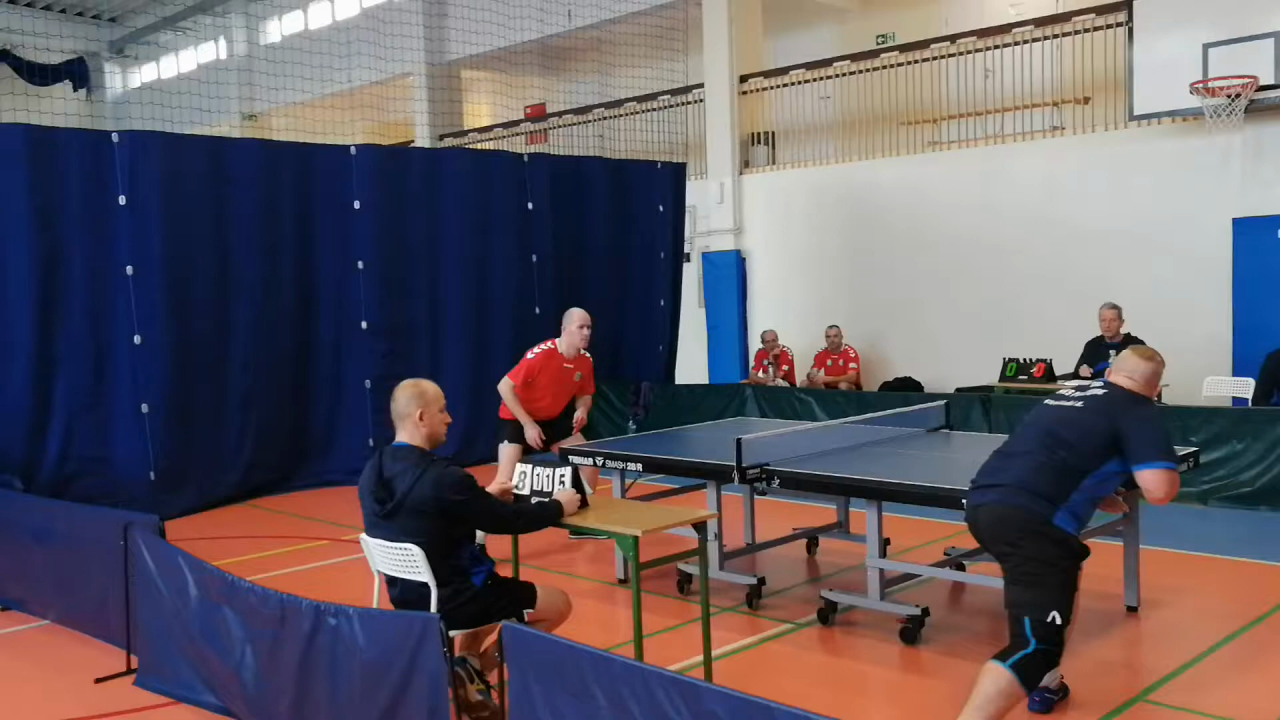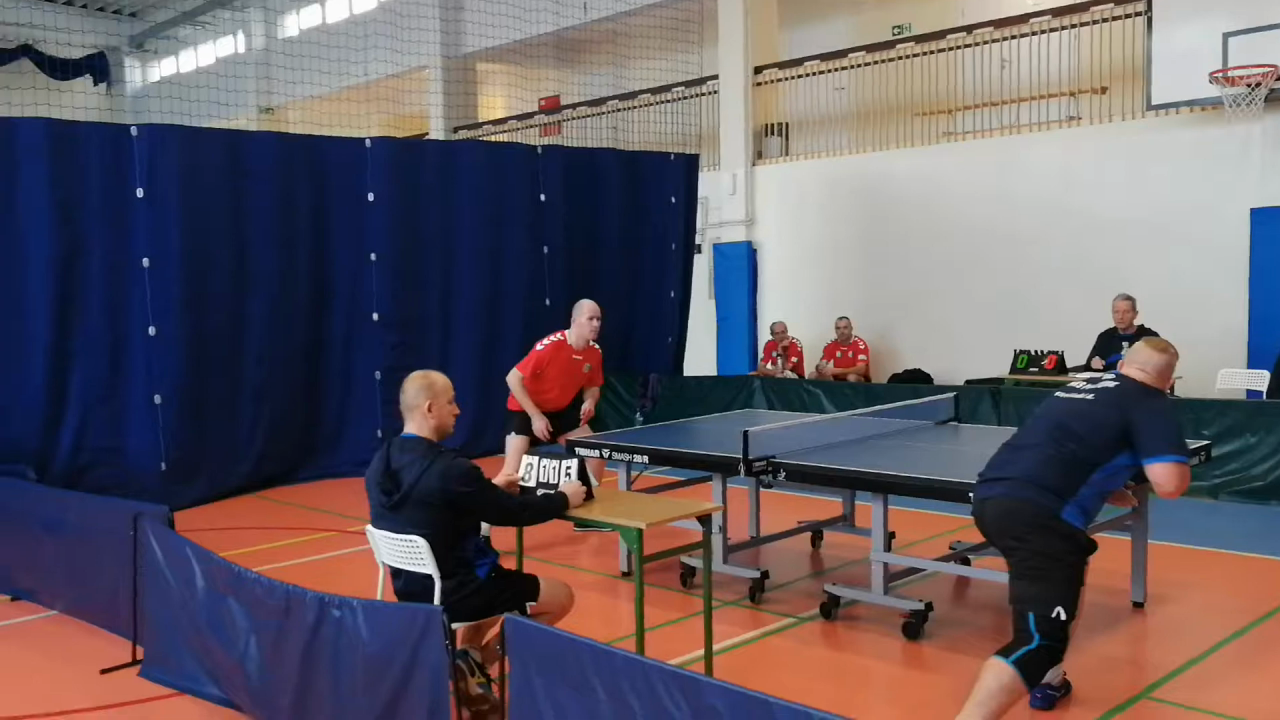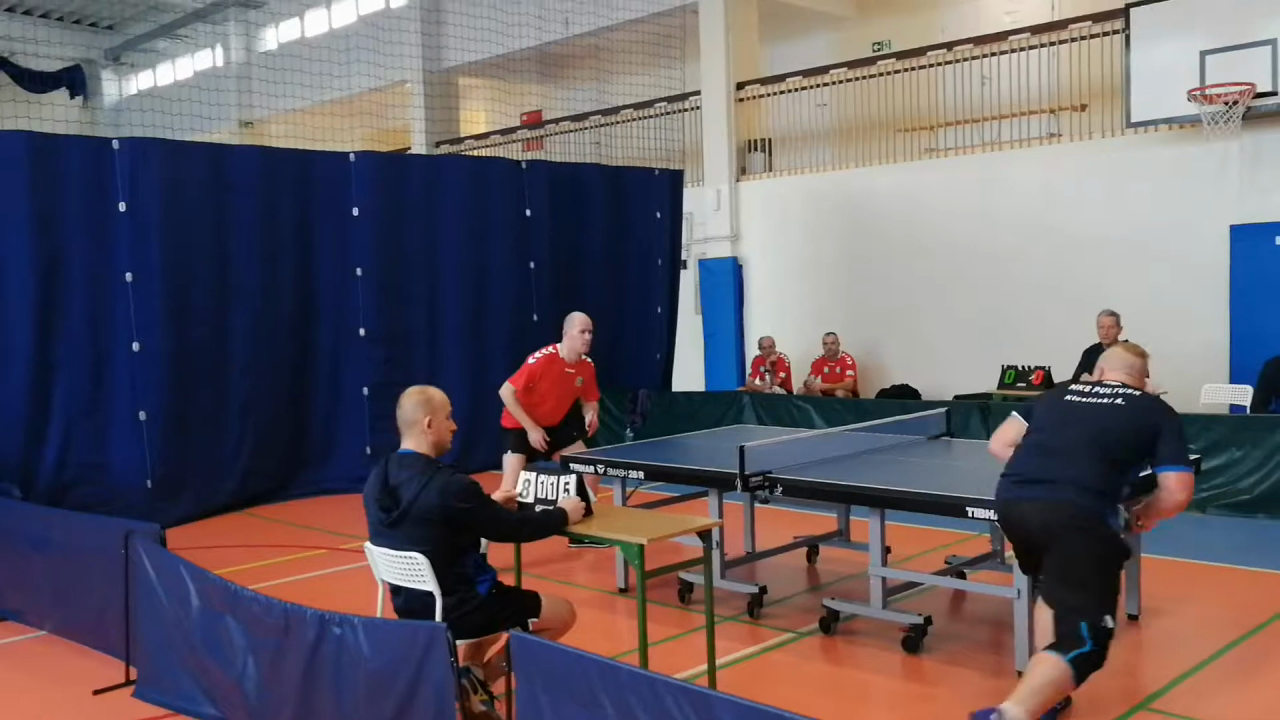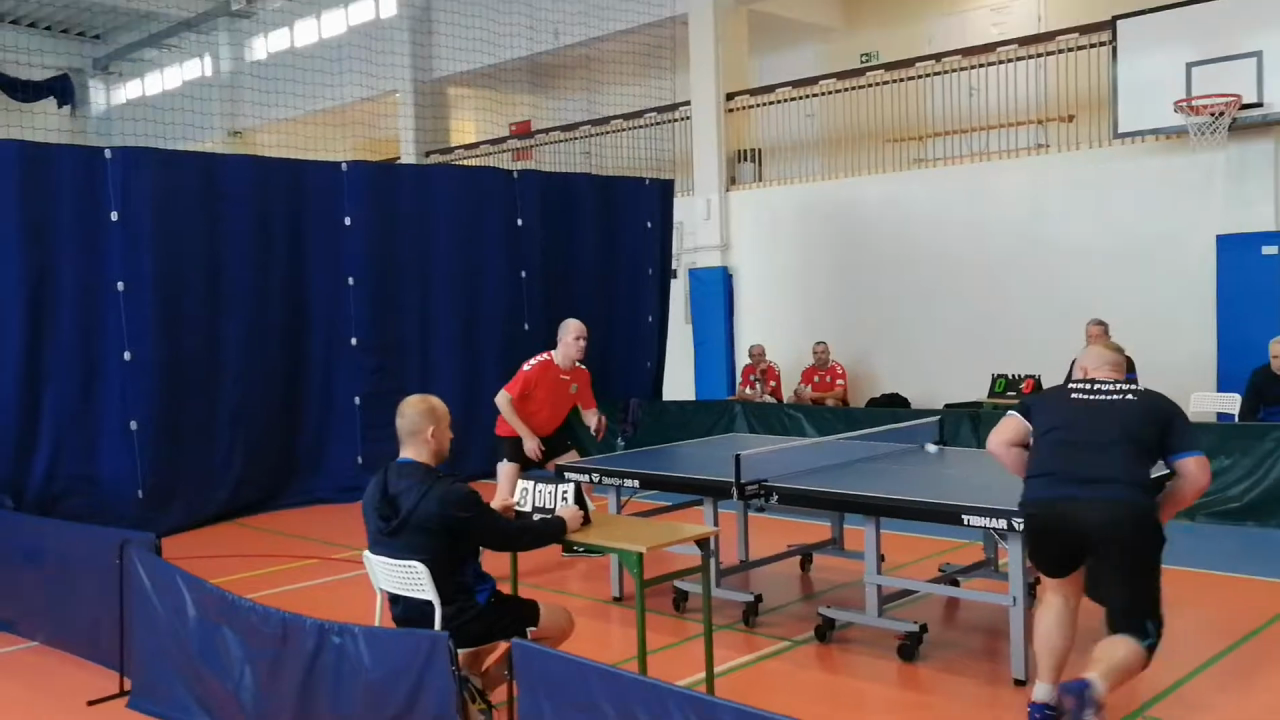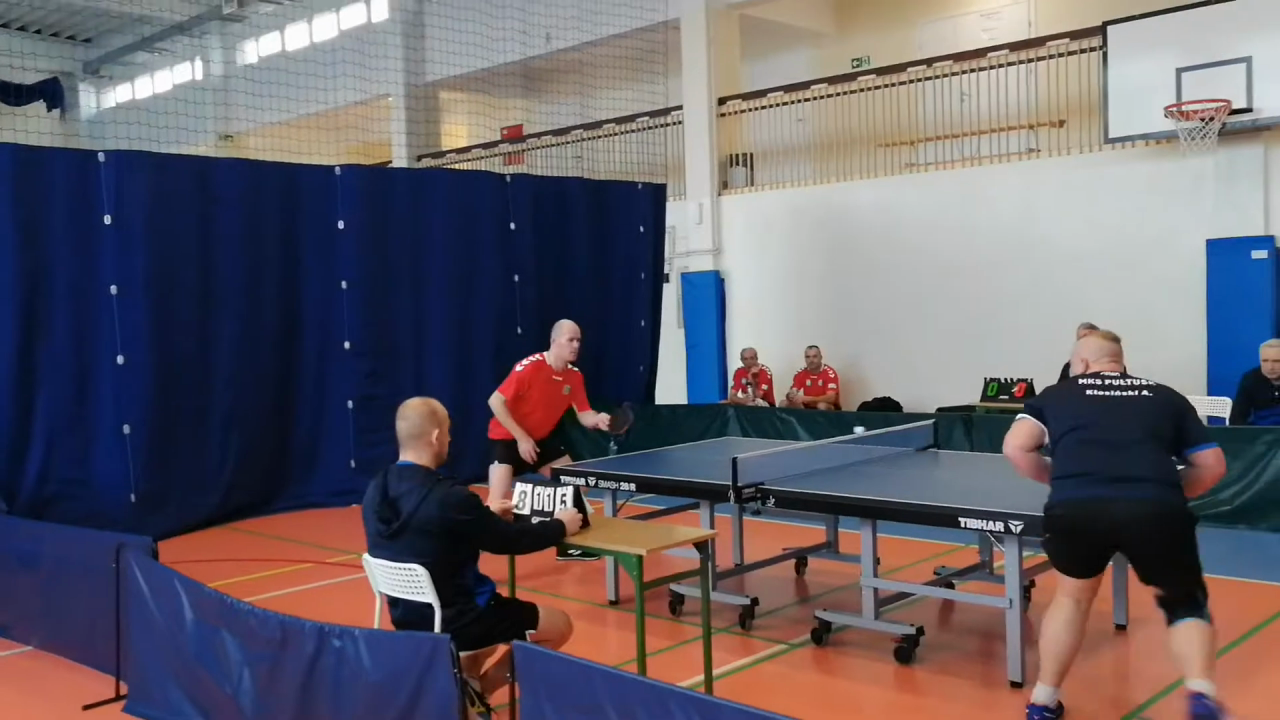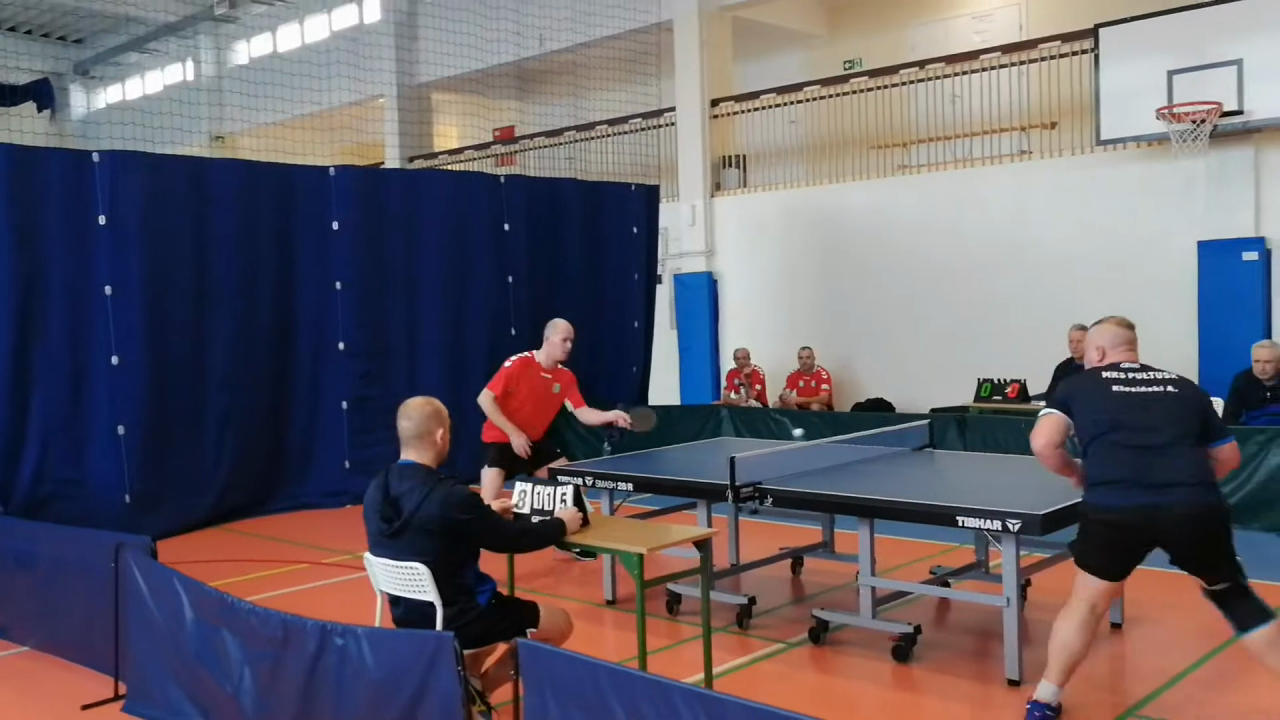
dt=0.1s
person 1, frame 1
left shoulder: (1062, 397)
right shoulder: (1138, 410)
right elbow: (1159, 489)
left wrist: (1095, 496)
left hip: (984, 503)
right hip: (1027, 518)
left knee: (1045, 587)
right knee: (1035, 645)
left ankle: (1046, 684)
person 1, frame 2
left shoulder: (1072, 390)
right shoulder: (1151, 403)
right elbow: (1169, 484)
left hip: (991, 497)
right hip: (1034, 513)
left knee: (1053, 582)
right knee: (1039, 640)
left ankle: (1048, 680)
person 1, frame 3
left shoulder: (1055, 396)
right shoulder: (1157, 411)
left elbow: (999, 444)
right elbow: (1177, 492)
right wrist: (1144, 518)
left hip: (1014, 503)
right hip: (1077, 515)
left knee: (1055, 592)
right knee: (1082, 645)
person 1, frame 4
left shoulder: (1049, 397)
right shoulder: (1159, 404)
left elbow: (998, 444)
right elbow: (1197, 476)
right wrist: (1155, 514)
left hip: (1043, 505)
right hip: (1119, 512)
left knee: (1059, 595)
right knee: (1136, 634)
person 1, frame 5
left shoulder: (1057, 393)
right shoulder: (1166, 397)
left elbow: (1015, 450)
right elbow: (1211, 466)
left hip: (1074, 507)
right hip: (1156, 507)
left knee: (1072, 598)
right knee: (1185, 606)
person 1, frame 6
left shoulder: (1077, 386)
right shoulder: (1185, 388)
left elbow: (1043, 444)
right elbow: (1228, 456)
left wrist: (1076, 472)
left hip: (1112, 508)
right hip: (1194, 507)
left knee: (1085, 602)
right knee: (1235, 598)
person 2, frame 1
left shoulder: (374, 470)
right shoulder: (442, 476)
right elbow: (507, 520)
left wrist: (482, 497)
right wrist: (558, 506)
left hip: (407, 592)
right hip: (448, 599)
left knee: (495, 582)
right knee: (558, 603)
left ankle: (467, 663)
right ankle: (472, 671)
person 2, frame 2
left shoulder: (382, 462)
right shoulder: (448, 468)
right elbow: (512, 512)
left wrist: (489, 489)
right wrist: (563, 499)
left hip: (412, 585)
right hip: (451, 592)
left knee: (499, 575)
right knee: (561, 596)
left ankle: (469, 655)
right ankle: (474, 664)
person 2, frame 3
left shoulder: (379, 478)
right shoulder: (448, 485)
right elbow: (512, 528)
left wrist: (487, 505)
right wrist: (562, 515)
left hip: (410, 603)
right hip: (453, 608)
left knee: (499, 595)
right knee: (562, 612)
left ankle: (469, 670)
right ankle: (474, 681)
person 2, frame 4
left shoulder: (378, 488)
right shoulder: (447, 494)
right elbow: (511, 537)
left wrist: (485, 513)
right wrist: (561, 523)
left hip: (410, 611)
right hip: (450, 618)
left knee: (497, 603)
right knee: (560, 622)
left ankle: (468, 680)
right ankle: (473, 690)
person 2, frame 5
left shoulder: (377, 490)
right shoulder: (448, 497)
right elbow: (511, 540)
left wrist: (484, 515)
right wrist: (560, 526)
left hip: (408, 613)
right hip: (452, 620)
left knee: (497, 607)
right knee: (559, 625)
left ankle: (466, 682)
right ankle: (472, 692)
person 2, frame 6
left shoulder: (377, 490)
right shoulder: (449, 496)
right elbow: (512, 539)
left wrist: (484, 515)
right wrist: (560, 525)
left hip: (408, 612)
right hip: (452, 619)
left knee: (498, 606)
right knee: (559, 623)
left ankle: (466, 682)
right ankle: (473, 691)
person 3, frame 1
left shoulder: (586, 361)
right shoulder: (541, 354)
left elbow: (585, 395)
right elbow: (504, 387)
left wrist: (582, 411)
right wrist: (528, 424)
left hip: (554, 418)
right hip: (518, 418)
left knee: (589, 463)
right knee: (505, 480)
right ankle: (478, 537)
person 3, frame 2
left shoulder: (595, 352)
right shoulder: (550, 346)
left elbow: (593, 387)
right elbow: (513, 378)
left wrist: (590, 402)
right wrist: (536, 416)
left hip: (561, 410)
right hip: (526, 410)
left knee: (596, 455)
right knee: (512, 472)
person 3, frame 3
left shoulder: (587, 366)
right shoulder: (542, 359)
left elbow: (589, 402)
right elbow: (506, 392)
left wrist: (590, 417)
right wrist: (531, 428)
left hip: (555, 426)
right hip: (520, 426)
left knee: (590, 472)
right knee: (510, 489)
person 3, frame 4
left shoulder: (582, 374)
right shoulder: (537, 366)
left elbow: (588, 410)
right elbow: (502, 399)
left wrist: (595, 421)
right wrist: (527, 436)
left hip: (549, 435)
right hip: (515, 435)
right knee: (505, 498)
left ankle: (575, 542)
person 3, frame 5
left shoulder: (574, 376)
right shoulder: (529, 367)
left elbow: (585, 414)
right elbow: (496, 402)
left wrist: (600, 419)
right wrist: (520, 437)
left hip: (541, 440)
right hip: (509, 441)
left knee: (576, 486)
right knee: (499, 501)
left ankle: (569, 545)
person 3, frame 6
left shoulder: (566, 377)
right shoulder: (518, 365)
left elbow: (583, 413)
right elbow: (484, 399)
left wrist: (611, 416)
right wrist: (513, 433)
left hip: (536, 441)
right hip: (500, 440)
right knee: (489, 503)
